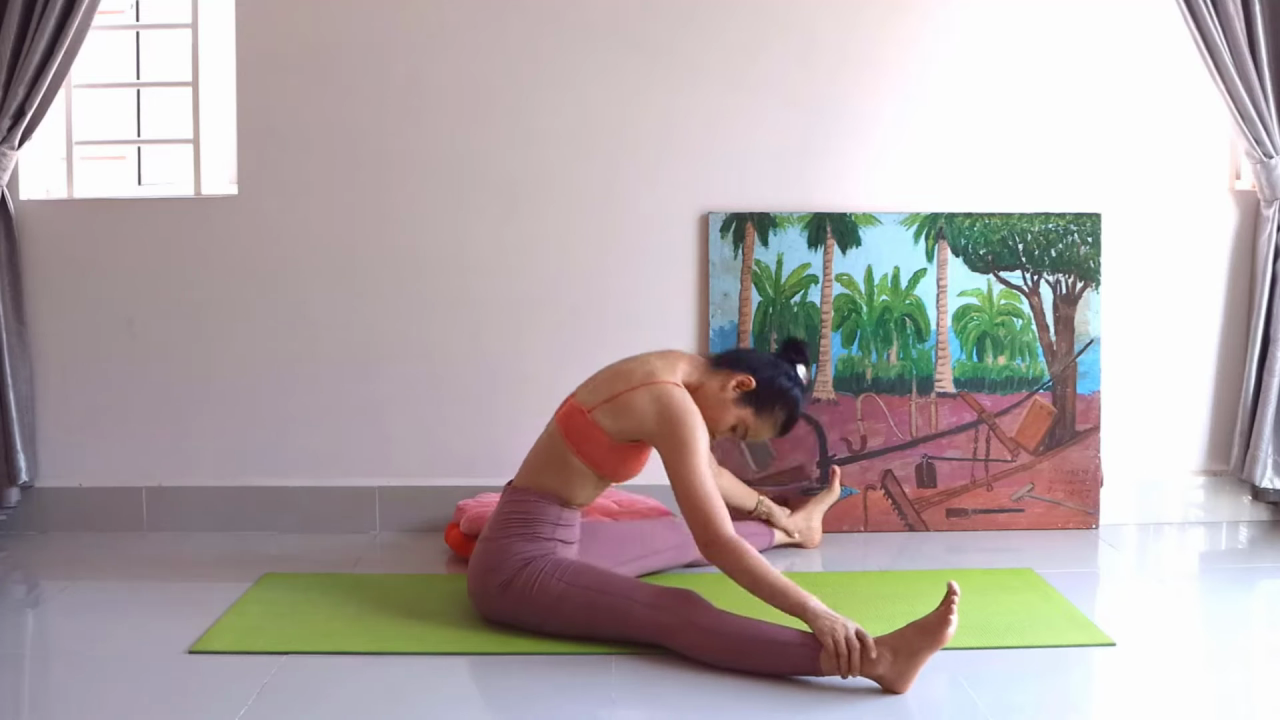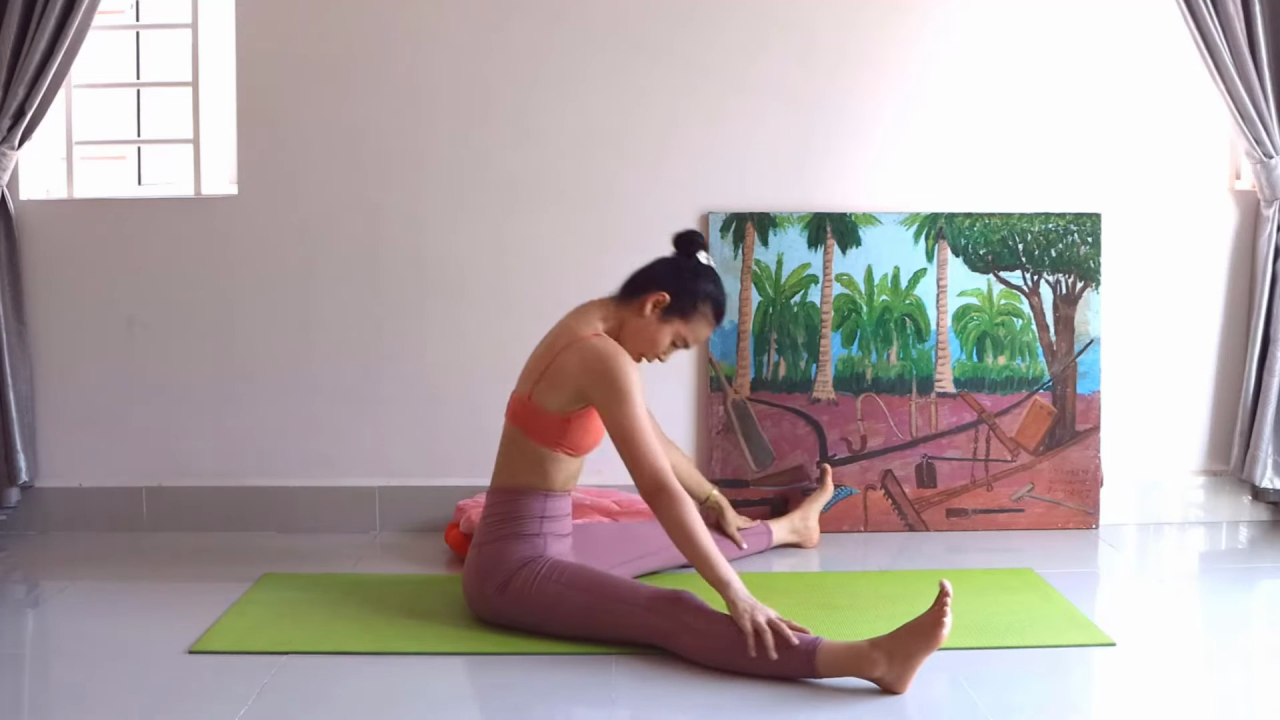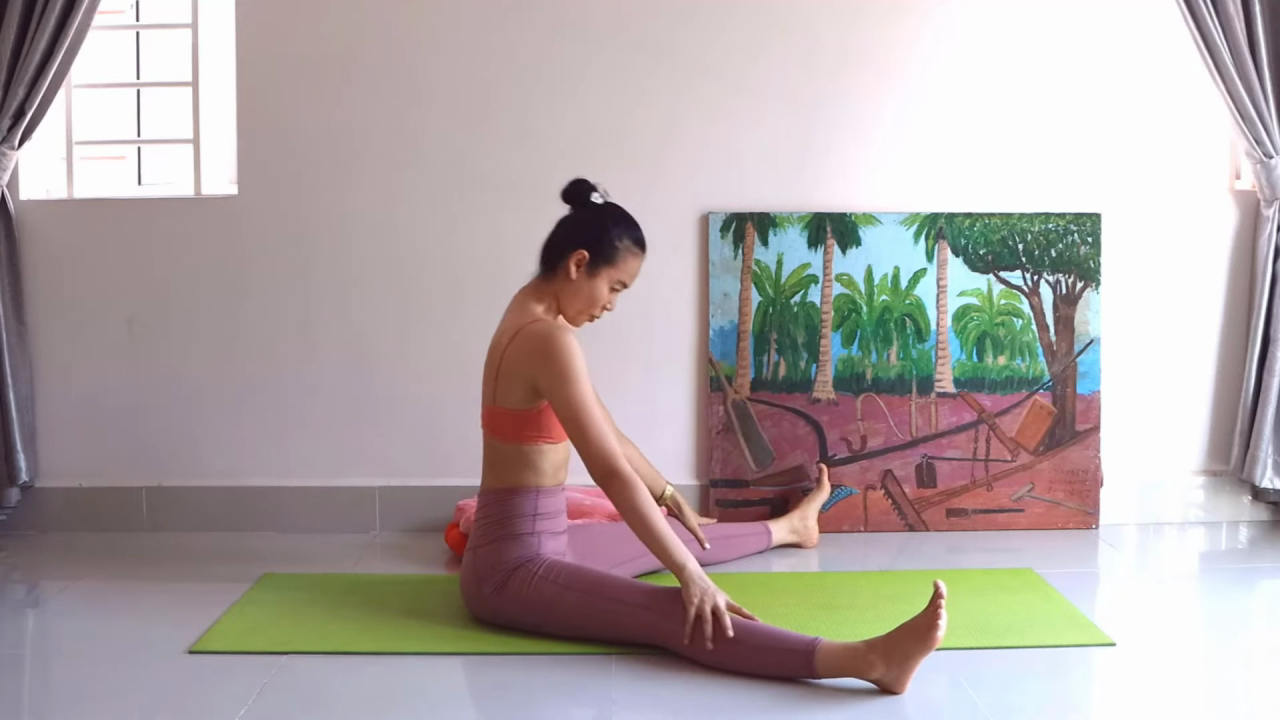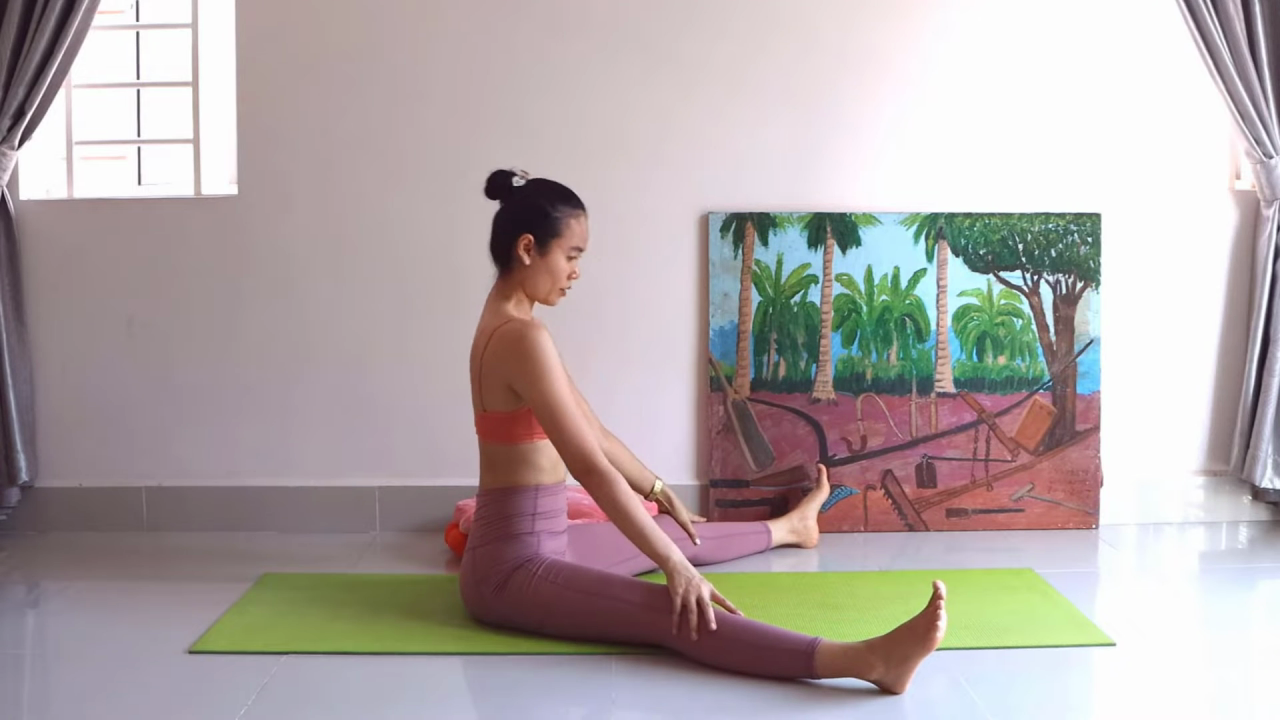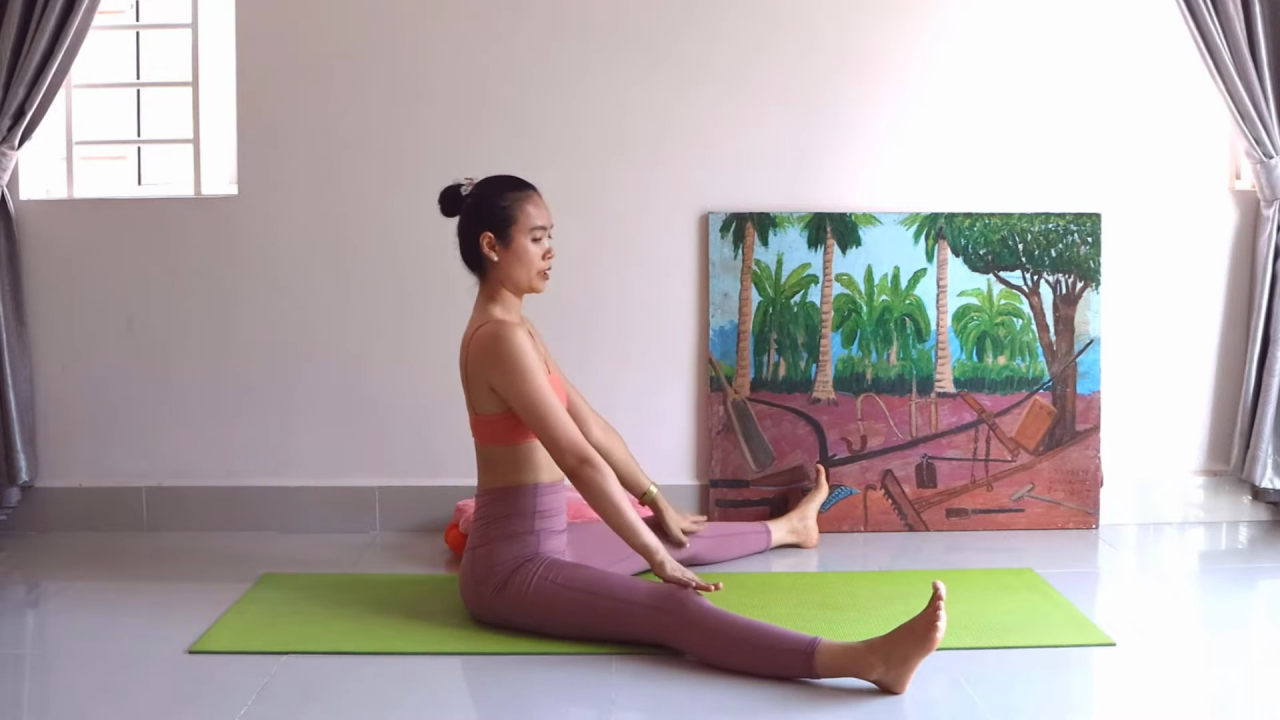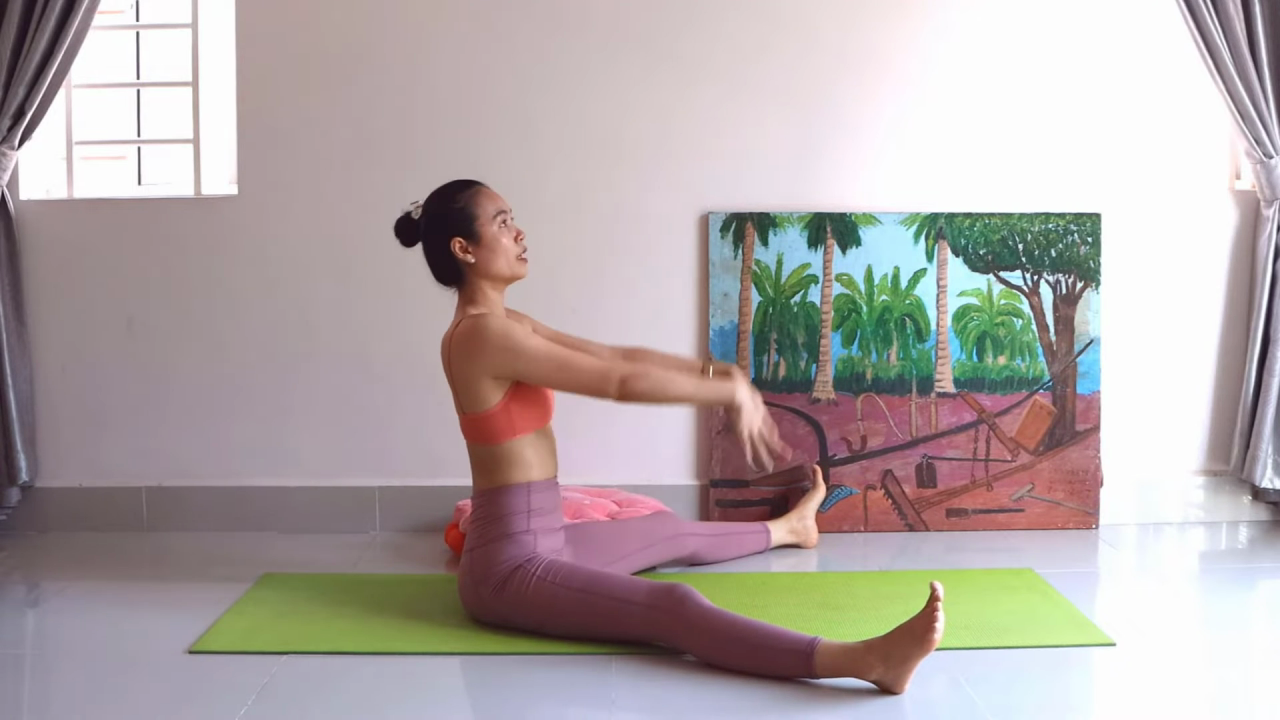
dt=0.4s
person 1, frame 1
left shoulder: (673, 372)
right shoulder: (674, 406)
left elbow: (699, 471)
right elbow: (717, 544)
left wrist: (766, 508)
right wrist: (816, 613)
left hip: (550, 540)
right hip: (518, 564)
left knee: (682, 534)
right knee: (676, 613)
left ankle: (789, 530)
right ankle: (873, 659)
person 1, frame 2
left shoulder: (593, 328)
right shoulder: (603, 360)
left elbow: (652, 441)
right elbow: (660, 490)
left wrist: (714, 501)
right wrist: (736, 595)
left hip: (547, 542)
right hip: (515, 567)
left knee: (675, 538)
right knee: (673, 614)
left ankle: (787, 527)
right ankle: (868, 660)
person 1, frame 3
left shoulder: (534, 319)
right shoulder: (549, 340)
left elbow: (608, 437)
right elbow: (611, 472)
left wrist: (672, 500)
right wrist: (690, 575)
left hip: (543, 540)
right hip: (511, 568)
left knee: (673, 535)
right knee: (674, 613)
left ankle: (788, 527)
right ankle: (869, 660)
person 1, frame 4
left shoulder: (511, 323)
right shoulder: (522, 338)
left elbow: (593, 433)
right elbow: (590, 467)
left wrist: (662, 494)
right wrist: (675, 566)
left hip: (540, 540)
right hip: (511, 567)
left knee: (676, 533)
right knee: (675, 613)
left ankle: (788, 527)
right ankle: (868, 660)
person 1, frame 5
left shoulder: (511, 327)
right shoulder: (501, 338)
left elbow: (589, 425)
right elbow: (579, 459)
left wrist: (655, 501)
right wrist: (657, 559)
left hip: (540, 542)
right hip: (510, 567)
left knee: (671, 536)
right knee: (675, 609)
left ankle: (787, 528)
right ankle: (868, 660)
person 1, frame 6
left shoulder: (505, 323)
right shoulder: (481, 334)
left elbow: (613, 355)
right elbow: (618, 382)
left wrist: (709, 372)
right wrist: (726, 393)
left hip: (541, 542)
right hip: (509, 567)
left knee: (668, 531)
right knee: (673, 606)
left ankle: (784, 528)
right ankle: (867, 660)
